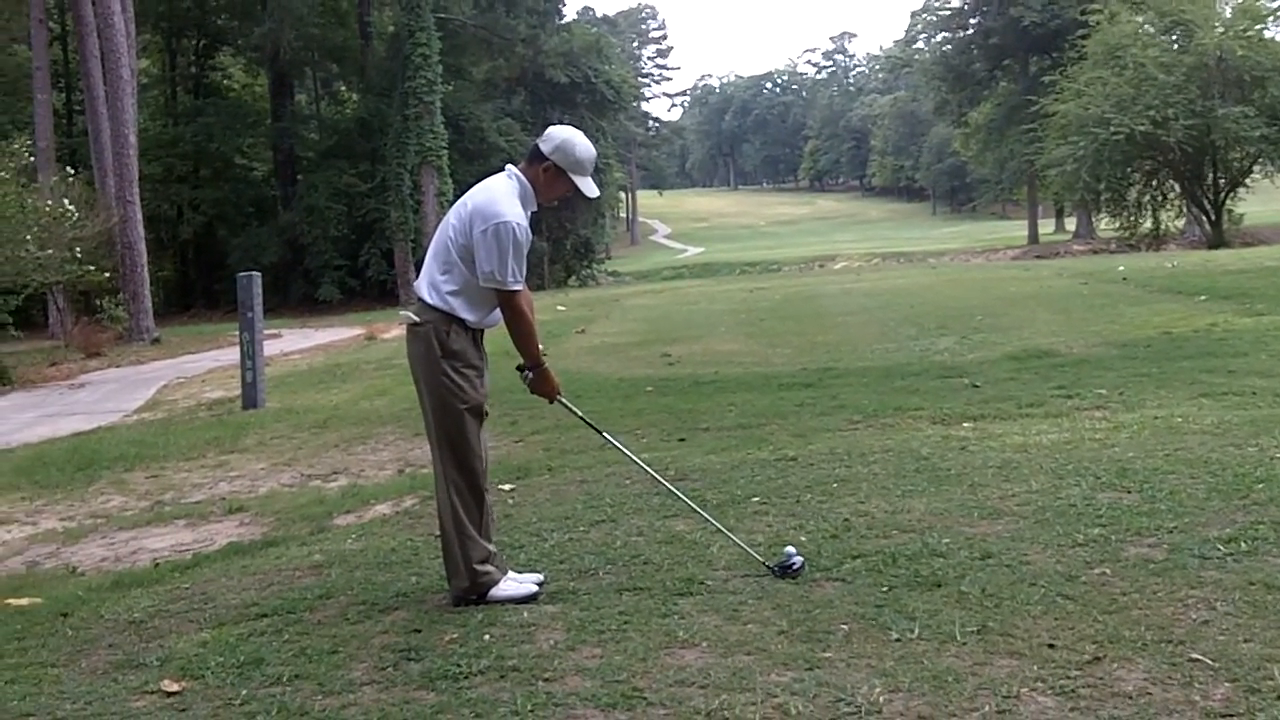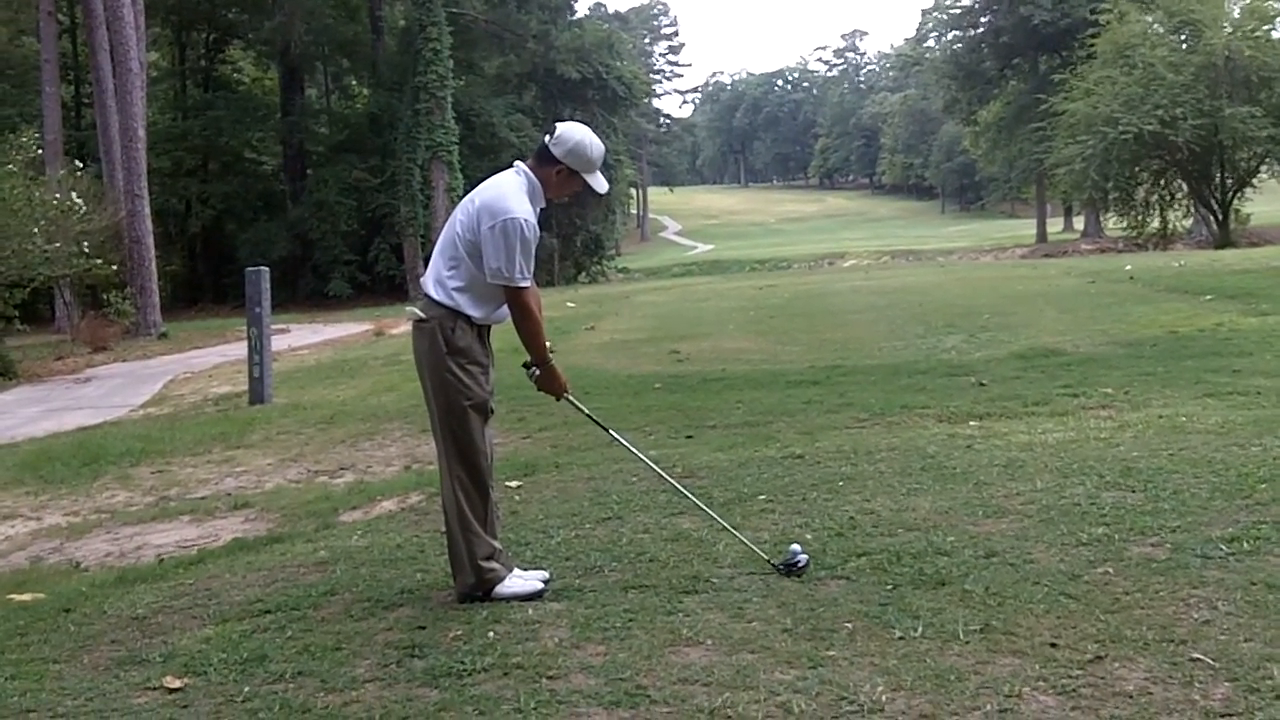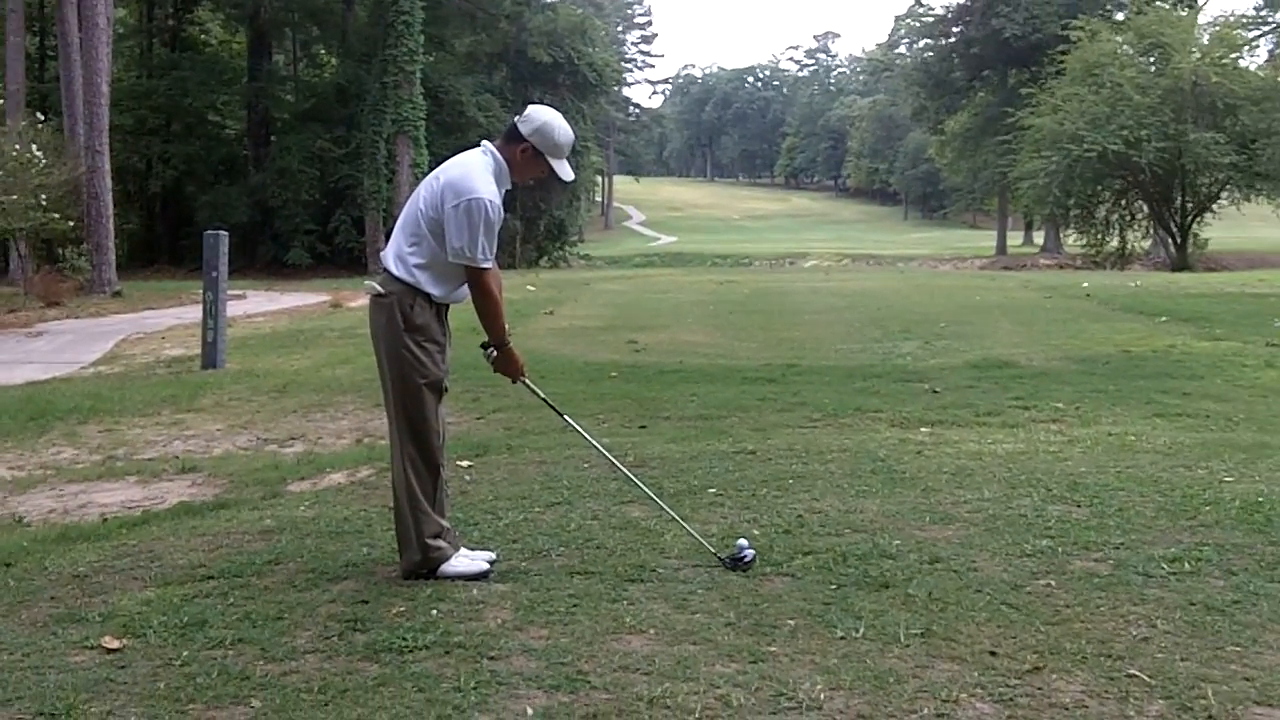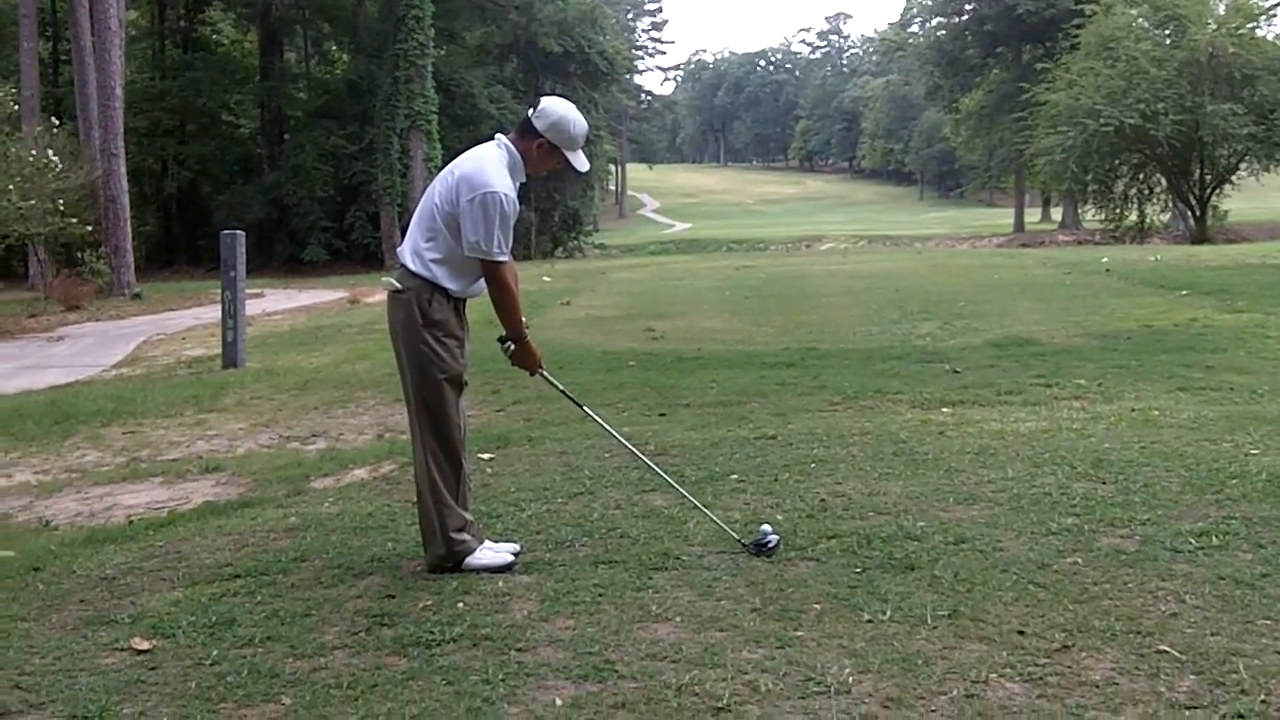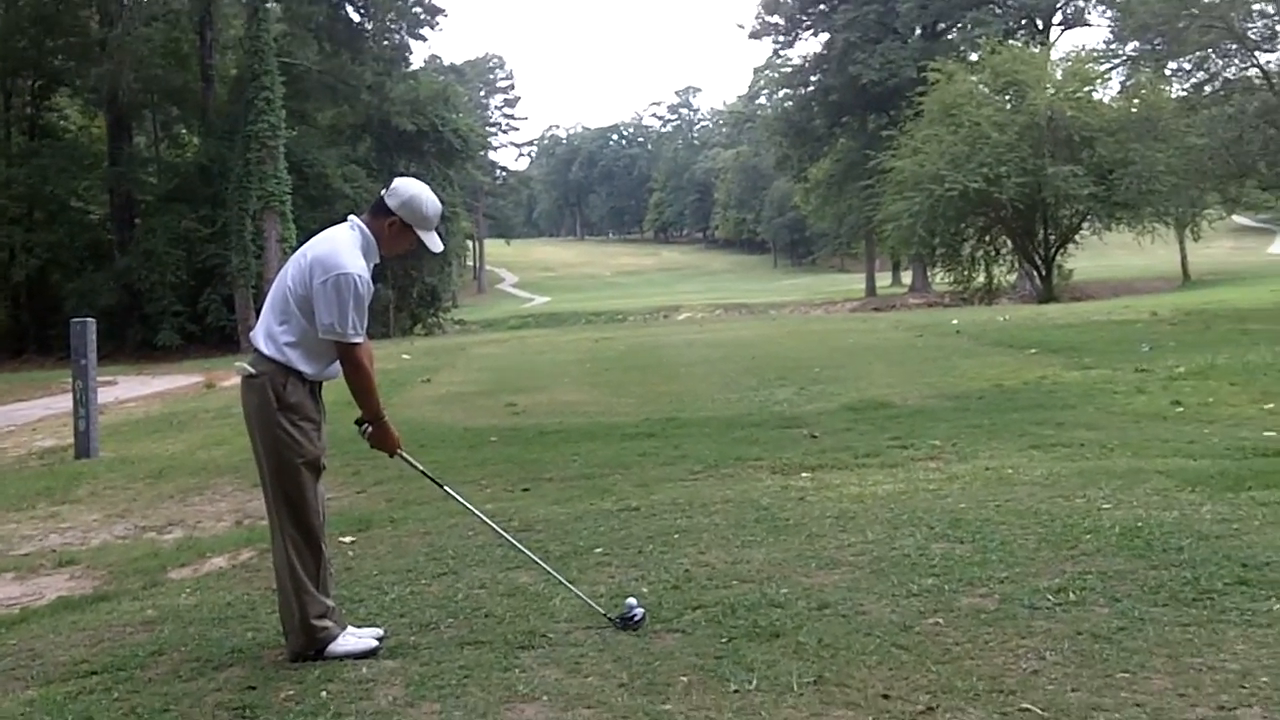
dt=0.4s
person 1, frame 1
left shoulder: (504, 191)
right shoulder: (505, 215)
left elbow: (516, 289)
right elbow: (512, 303)
left wrist: (534, 355)
right wrist: (539, 368)
left hip: (456, 331)
right hip: (445, 335)
left knee: (470, 457)
right knee: (461, 459)
left ankle: (485, 565)
right ankle: (474, 579)
person 1, frame 2
left shoulder: (513, 187)
right shoulder: (513, 213)
left elbow: (525, 286)
right elbow: (519, 300)
left wrist: (542, 352)
right wrist: (546, 366)
left hip: (462, 327)
right hip: (451, 331)
left knee: (475, 455)
right knee: (467, 457)
left ankle: (489, 563)
right ankle: (480, 575)
person 1, frame 3
left shoulder: (479, 166)
right shoulder: (478, 192)
left elbow: (486, 267)
right elbow: (480, 280)
left wrist: (499, 335)
right wrist: (504, 347)
left hip: (420, 304)
right hip: (407, 307)
left knee: (426, 433)
right knee: (418, 435)
left ankle: (436, 541)
right ankle: (425, 553)
person 1, frame 4
left shoulder: (493, 160)
right shoulder: (493, 186)
left elbow: (502, 261)
right elbow: (496, 274)
left wrist: (518, 326)
right wrist: (521, 340)
left hip: (438, 299)
right hip: (426, 302)
left knee: (448, 426)
right knee: (440, 428)
left ankle: (460, 534)
right ankle: (449, 547)
person 1, frame 5
left shoulder: (346, 241)
right shoulder: (346, 267)
left elbow: (357, 343)
right elbow: (352, 356)
left wrist: (373, 413)
right wrist: (379, 423)
left hip: (293, 384)
right hip: (281, 388)
left knee: (306, 512)
right knee: (298, 515)
left ankle: (320, 620)
right ankle: (310, 634)
